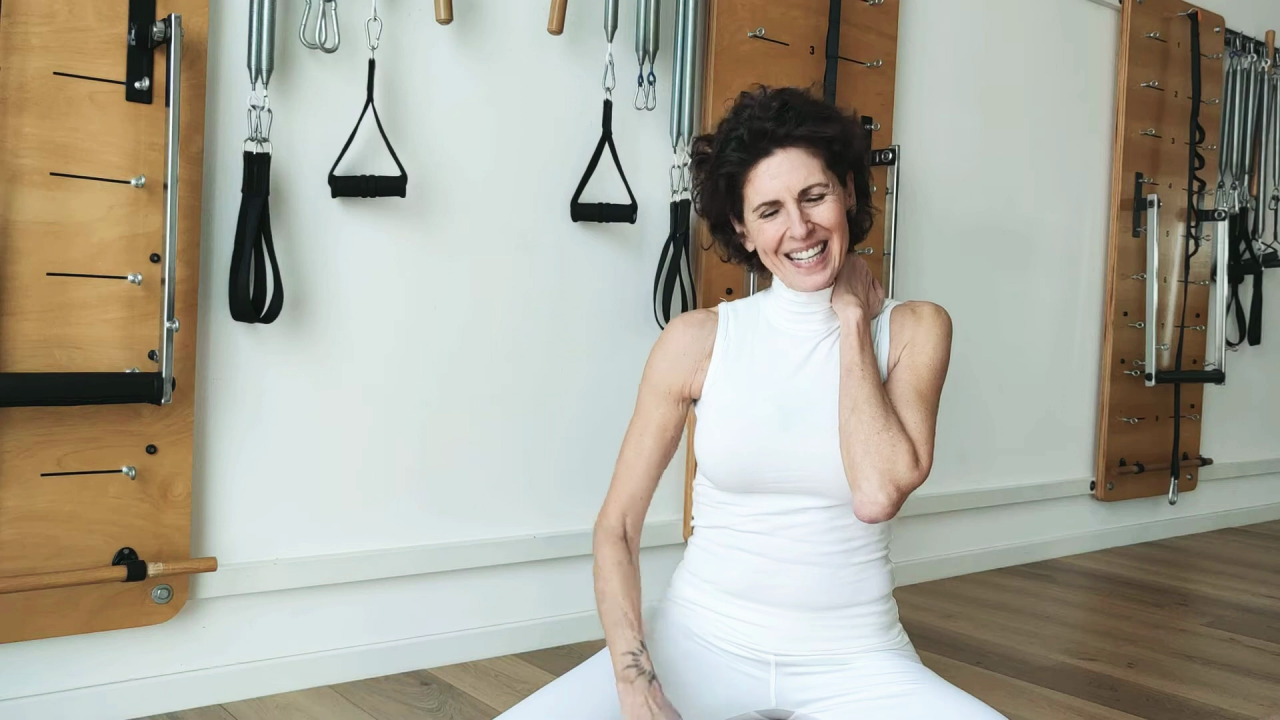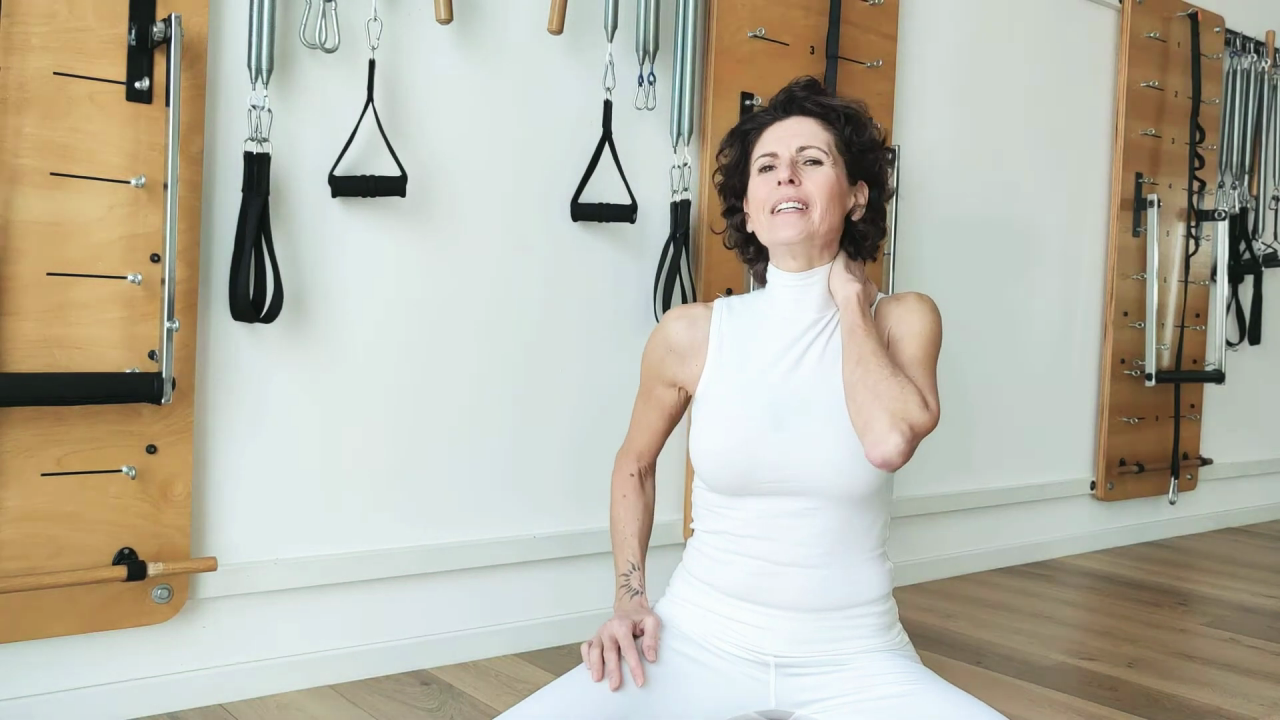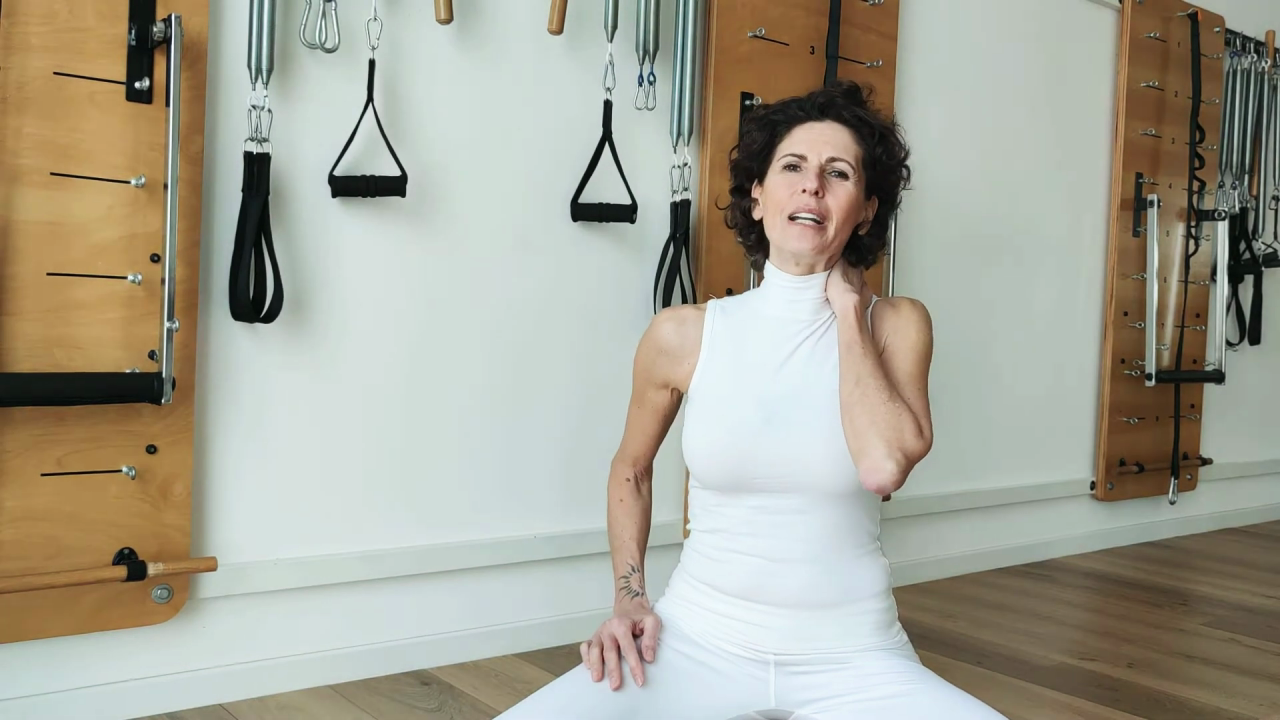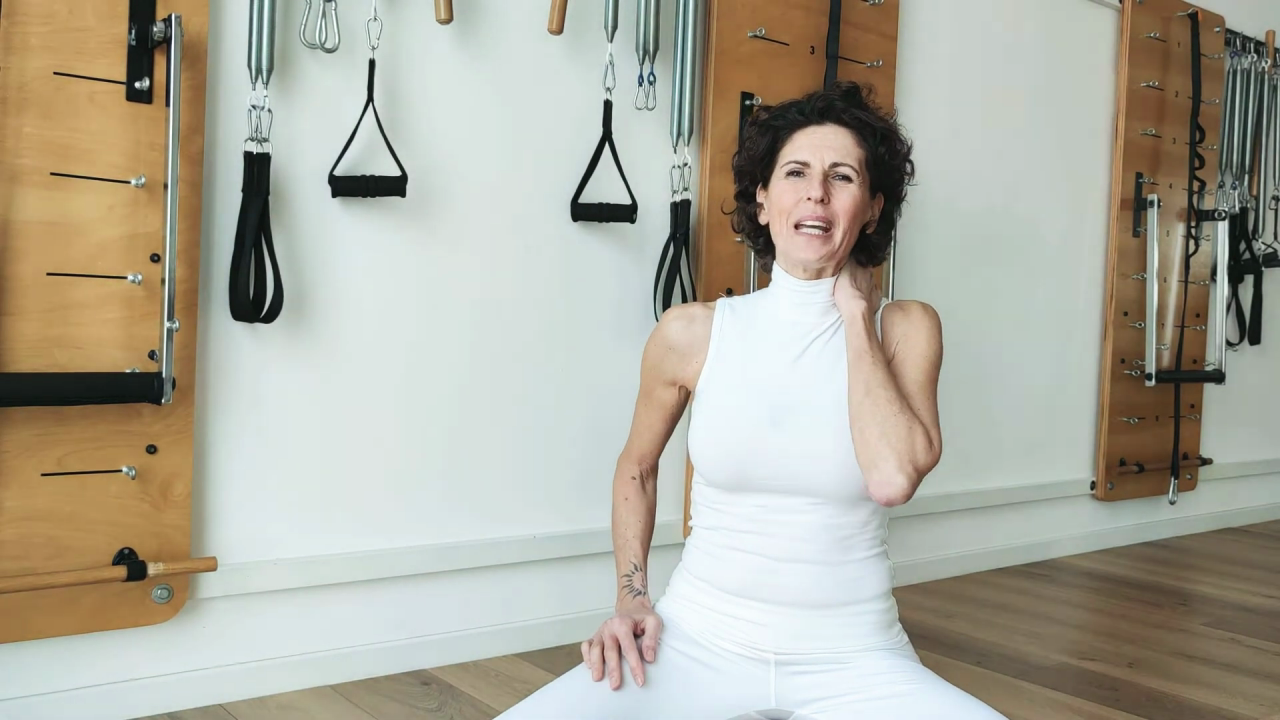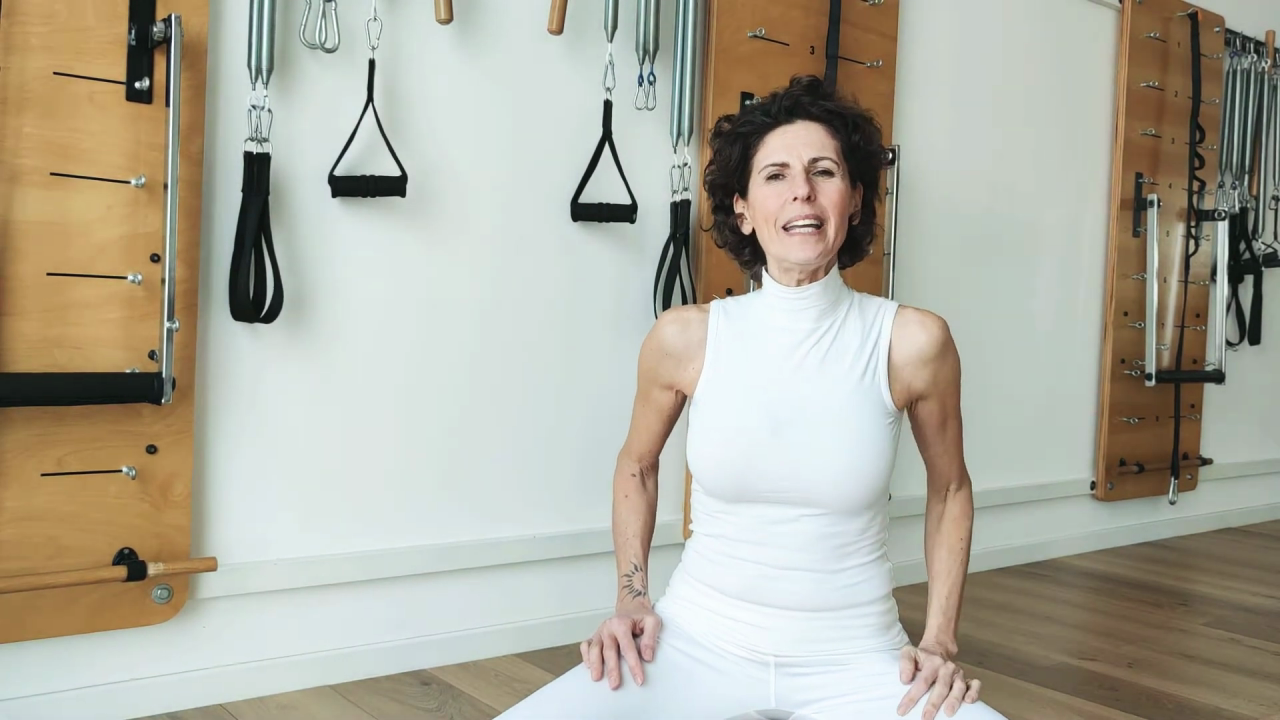
dt=1s
person 1, frame 1
left shoulder: (913, 329)
right shoulder: (696, 340)
left elbow: (878, 493)
right elbow: (616, 526)
left wrist: (854, 320)
left hip: (851, 659)
right hip: (700, 640)
person 1, frame 2
left shoulder: (904, 318)
right shoulder: (691, 333)
left elbow: (890, 441)
right elbow: (633, 466)
left wrist: (851, 297)
right wrist: (629, 600)
left hip: (851, 660)
right hip: (699, 641)
person 1, frame 3
left shoulder: (896, 324)
right shoulder: (682, 333)
left elbow: (884, 466)
right elbow: (630, 470)
left wrist: (847, 309)
right wrist: (628, 600)
left hip: (850, 657)
right hip: (698, 640)
person 1, frame 4
left shoulder: (903, 327)
right shoulder: (690, 331)
left elbow: (894, 478)
right elbow: (637, 467)
left wrist: (854, 312)
right wrist: (630, 598)
left hip: (851, 658)
right hip: (699, 639)
person 1, frame 5
left shoulder: (911, 341)
right shoulder: (684, 336)
left elbow: (949, 487)
right elbow: (636, 464)
left wrist: (940, 640)
right wrist: (630, 598)
left hip: (851, 659)
right hip: (699, 641)
